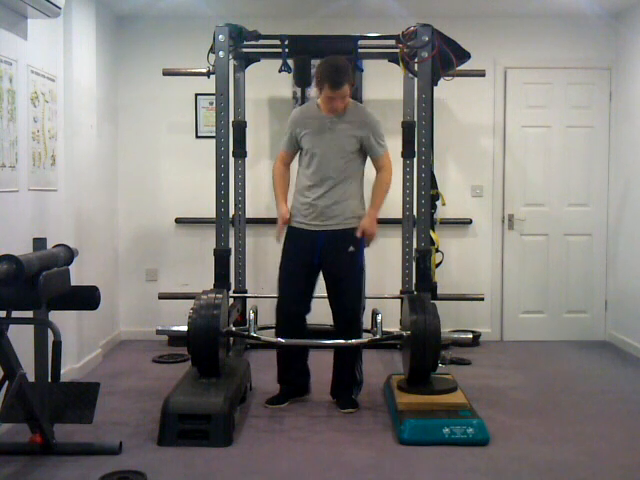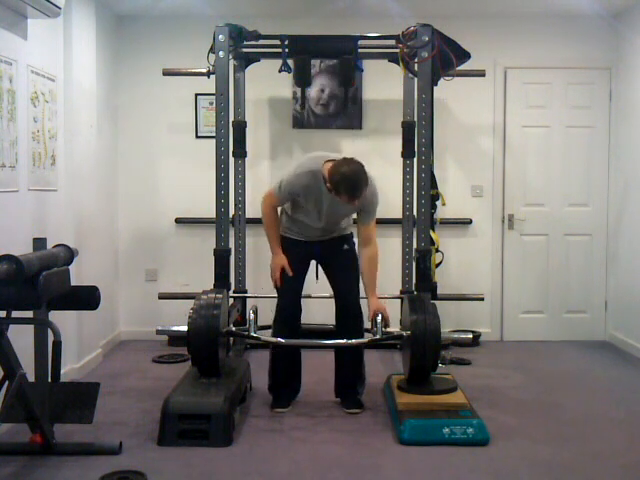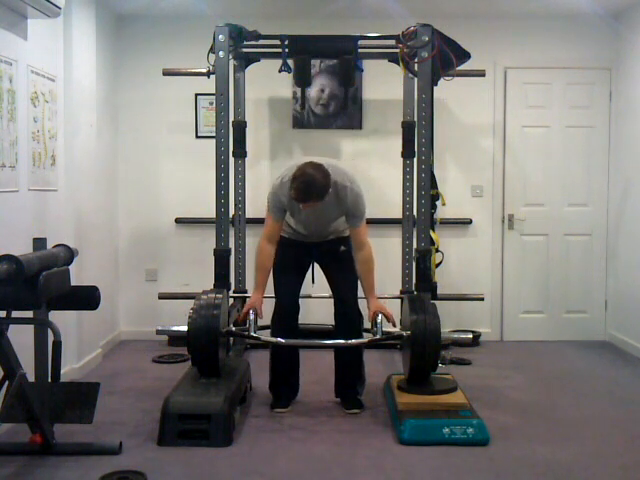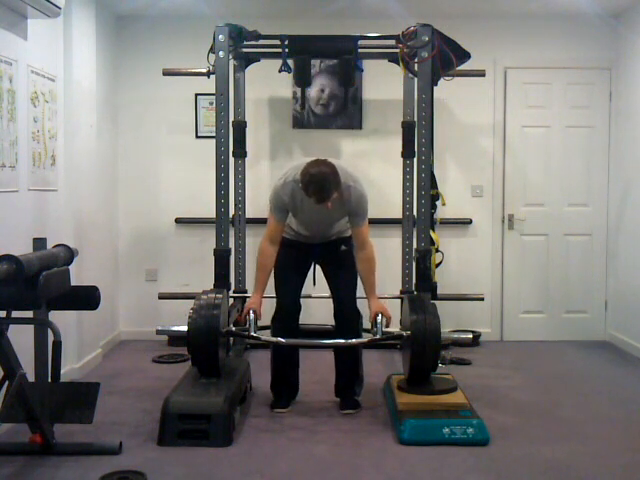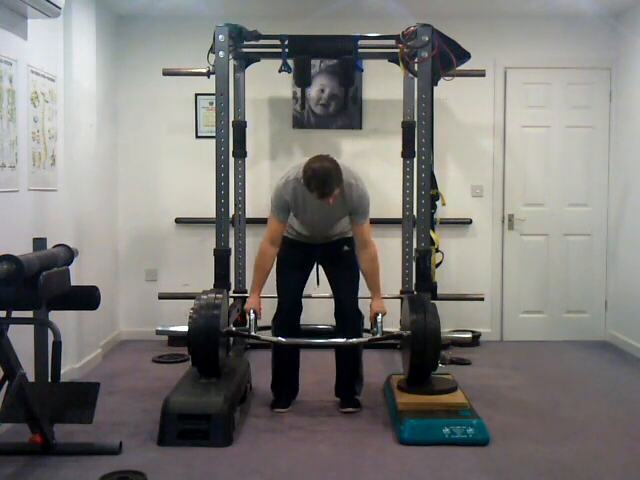
dt=1s
person 1, frame 1
left shoulder: (364, 121)
right shoulder: (300, 117)
left elbow: (384, 169)
right elbow: (282, 162)
left wrist: (371, 215)
right wrist: (282, 203)
left hip: (345, 230)
right hip: (301, 229)
left knee: (347, 315)
right knee: (289, 309)
left ankle: (346, 389)
right ankle: (292, 384)
person 1, frame 2
left shoulder: (368, 190)
right shoulder: (304, 176)
left elbow: (367, 244)
right elbow: (269, 203)
left wrist: (373, 296)
right wrist: (277, 252)
left hip: (337, 239)
right hip: (294, 237)
left knee: (350, 307)
right knee: (288, 310)
left ankle: (350, 390)
right ankle: (282, 390)
person 1, frame 3
left shoulder: (349, 191)
right shoulder: (282, 188)
left elbow: (361, 246)
right elbow: (268, 242)
left wrist: (372, 297)
right wrist: (258, 293)
left hip: (336, 240)
right hip: (292, 240)
left knee: (348, 308)
right knee: (285, 308)
left ankle: (349, 391)
right ankle: (282, 391)
person 1, frame 4
left shoulder: (354, 191)
right shoulder: (285, 188)
left elbow: (363, 247)
right elbow: (270, 242)
left wrist: (373, 298)
right wrist: (257, 294)
left hip: (338, 241)
right hip: (294, 241)
left knee: (347, 310)
right knee: (286, 310)
left ankle: (348, 391)
right ankle: (283, 392)
person 1, frame 5
left shoulder: (356, 189)
right shoulder: (287, 187)
left elbow: (365, 246)
right elbow: (271, 243)
left wrist: (376, 297)
right wrist: (254, 294)
left hip: (340, 241)
right hip: (296, 241)
left knee: (348, 311)
right knee: (287, 310)
left ankle: (348, 392)
right ankle: (283, 391)
